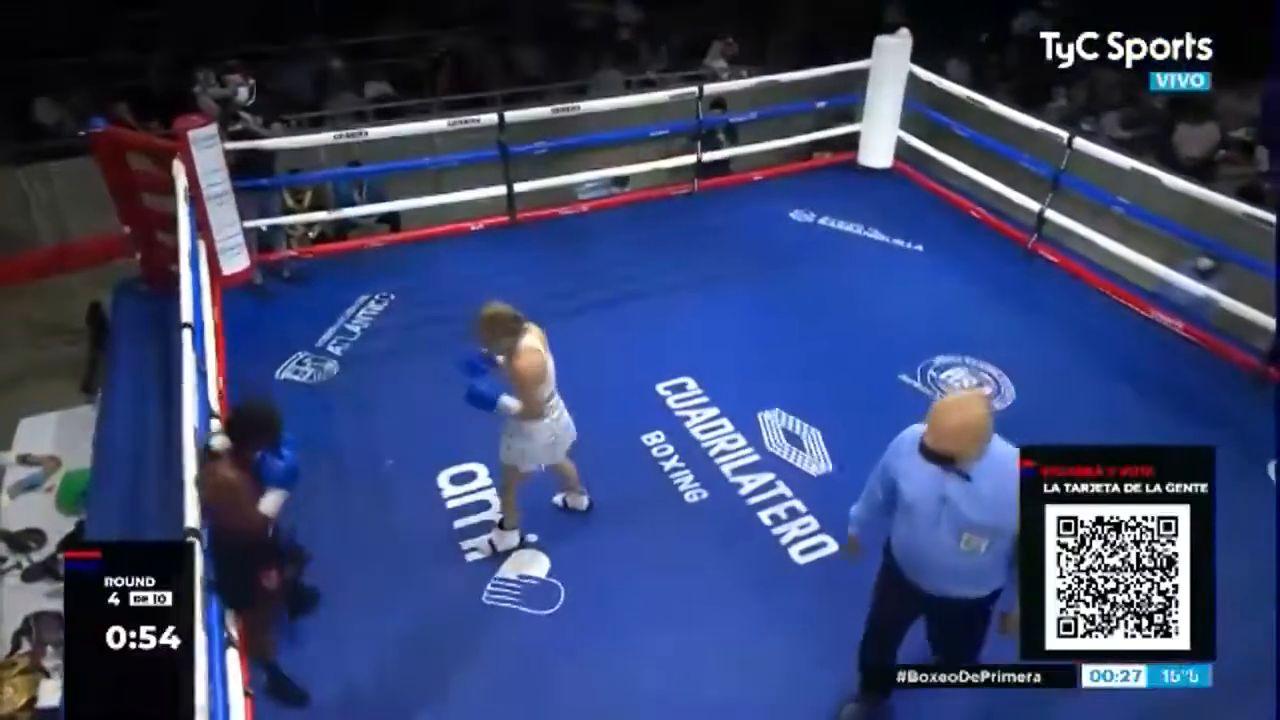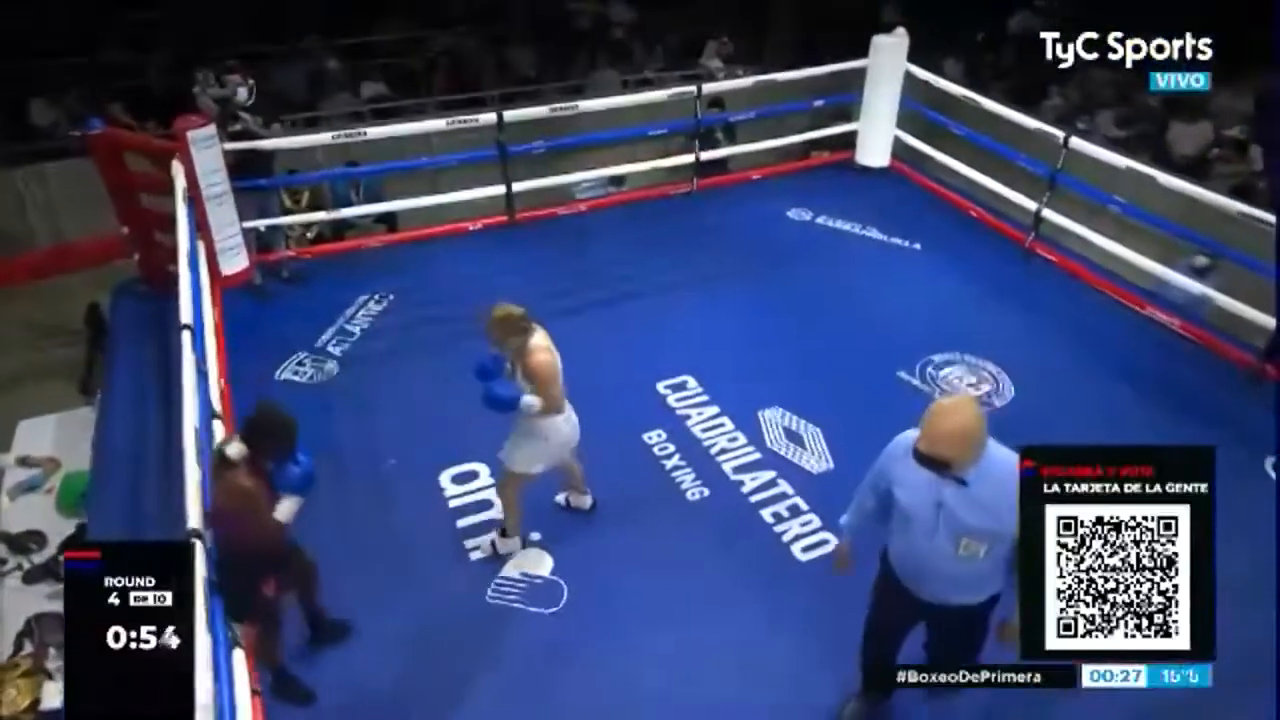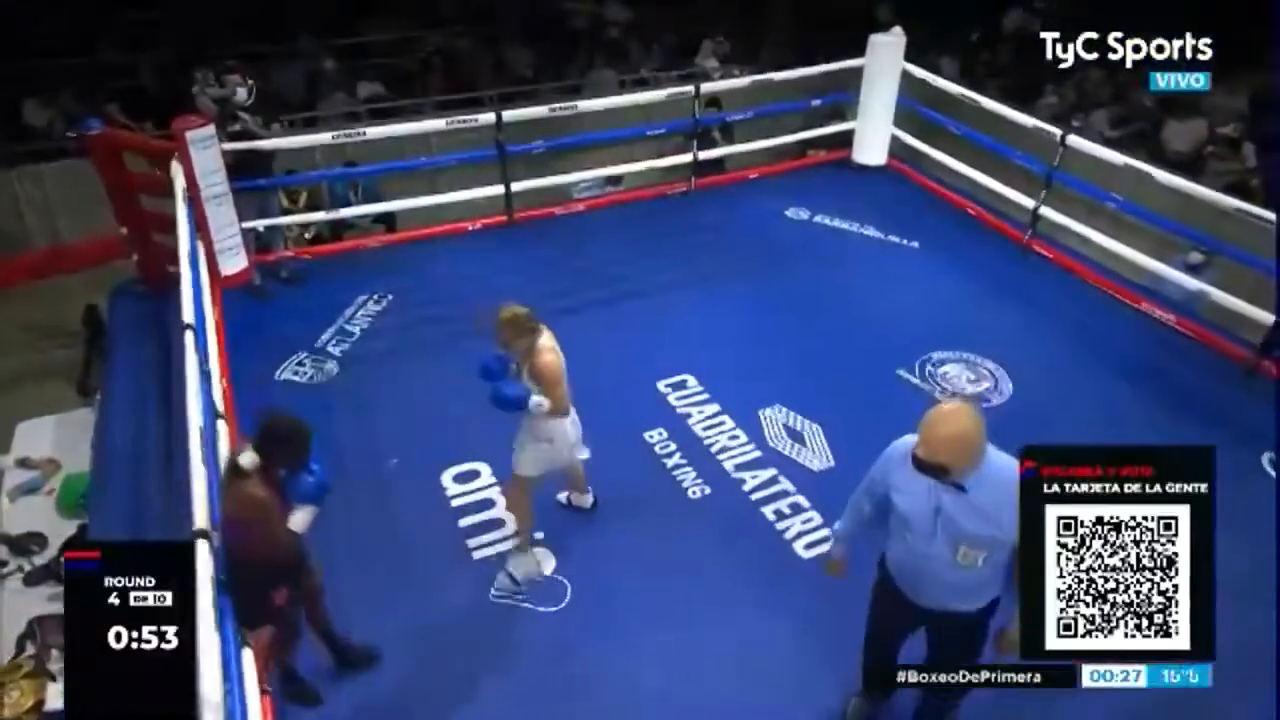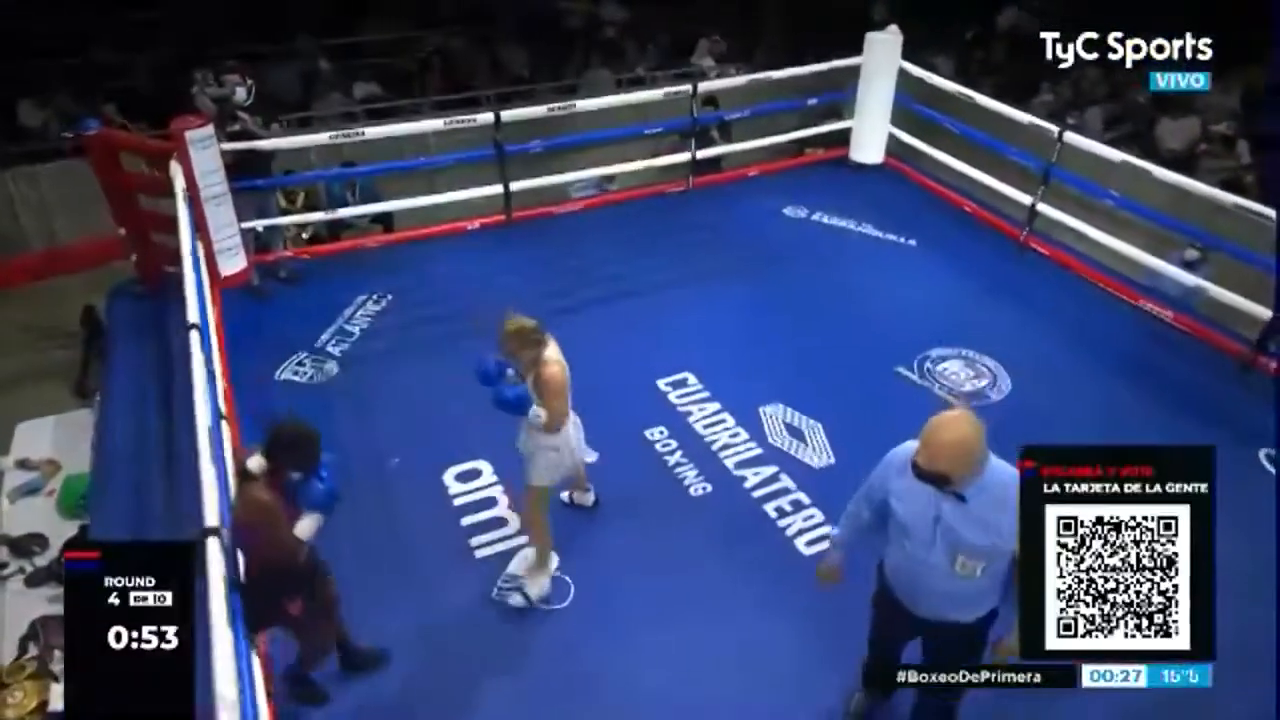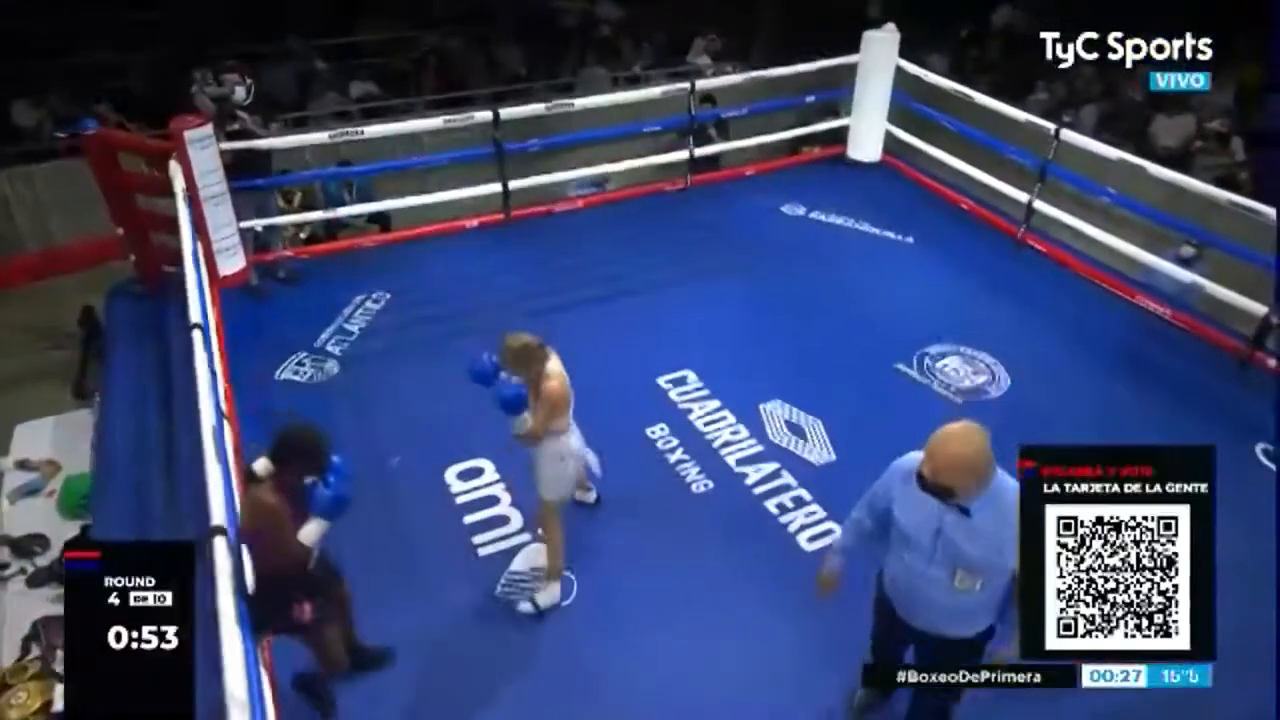
dt=0.1s
person 1, frame 1
left shoulder: (1019, 479)
right shoulder: (910, 442)
right elbow: (881, 486)
right wrist: (858, 526)
left hip: (969, 595)
right hip: (902, 568)
left knee: (956, 652)
right knee: (879, 637)
left ankle: (948, 654)
person 1, frame 2
left shoulder: (1016, 484)
right shoulder: (902, 448)
right elbow: (872, 495)
right wrist: (848, 534)
left hip: (966, 604)
right hip: (899, 577)
left knee: (949, 667)
right knee: (879, 642)
right ankle: (873, 694)
person 1, frame 3
left shoulder: (1016, 489)
right shoulder: (900, 454)
right elbow: (868, 500)
left wrist: (1021, 622)
right wrist: (841, 541)
left hip: (965, 611)
right hip: (898, 582)
left knee: (947, 683)
right knee: (879, 644)
right ankle: (875, 691)
person 1, frame 4
left shoulder: (1015, 500)
right shoulder: (901, 461)
right elbow: (866, 506)
left wrist: (1017, 632)
right wrist: (837, 549)
left hip: (961, 623)
right hip: (896, 592)
right knee: (881, 648)
right ankle: (876, 689)
person 1, frame 5
left shoulder: (1018, 515)
right shoulder: (906, 470)
right elbow: (869, 514)
left wrist: (1012, 649)
right wrist: (836, 556)
left hip: (957, 636)
right hip: (895, 600)
right knee: (883, 651)
right ankle: (879, 686)
person 2, frame 1
left shoulder: (223, 450)
right shoulder: (226, 478)
right elbow: (252, 529)
left hip: (258, 537)
right hip: (242, 554)
right knee: (259, 618)
left ankle: (283, 598)
right ankle: (275, 676)
person 2, frame 2
left shoulder: (231, 451)
right shoulder: (244, 487)
right elbow: (267, 539)
left hip: (252, 543)
right hip: (245, 560)
left knee: (305, 570)
right knee: (269, 621)
left ankle: (318, 625)
right ankle: (280, 677)
person 2, frame 3
left shoulder: (247, 460)
right shoulder: (255, 497)
right elbow: (280, 550)
left wrist: (292, 484)
right wrist: (307, 506)
left hip: (271, 555)
right hip: (260, 570)
left knee: (314, 595)
right knee: (287, 627)
left ankle: (341, 651)
right ankle: (287, 676)
person 2, frame 4
left shoulder: (264, 468)
right shoulder: (261, 502)
right elbow: (286, 555)
left wrist: (304, 486)
right wrist: (315, 513)
left hip: (295, 563)
right hip: (276, 580)
left knee: (328, 599)
right knee: (319, 642)
left ankle: (349, 654)
right ankle: (299, 674)
person 2, frame 5
left shoulder: (272, 473)
right shoulder: (267, 504)
right elbow: (289, 559)
left wrist: (318, 486)
right wrist: (320, 519)
left hip: (307, 564)
right hip: (286, 585)
left knee: (340, 600)
right knee: (334, 662)
left ankle: (355, 655)
right ankle: (311, 683)
person 3, frame 1
left shoulder: (524, 364)
right shoulder: (530, 331)
left elbow: (534, 411)
left wrist: (499, 402)
right wrist: (494, 361)
left hip: (533, 429)
right hip: (554, 416)
left knee: (509, 481)
right knee: (559, 459)
left ankle: (509, 533)
right ankle: (578, 497)
person 3, frame 2
left shoulder: (537, 361)
right shoulder: (533, 332)
left elbow: (554, 405)
right elbow: (518, 370)
left wrist: (518, 401)
right wrist: (501, 367)
left hip: (544, 429)
right hip: (561, 420)
left knee: (508, 485)
right knee: (565, 458)
left ankle: (509, 538)
right ankle: (581, 497)
person 3, frame 3
left shoulder: (545, 361)
right shoulder: (536, 335)
left elbow: (560, 406)
right elbow: (524, 371)
left wrist: (527, 402)
right wrist: (506, 369)
left hip: (548, 431)
right hip: (541, 423)
left knee: (516, 493)
right knee: (569, 461)
left ankle: (524, 559)
right ankle: (582, 495)
person 3, frame 4
left shoulder: (550, 373)
right shoulder: (542, 344)
left elbow: (555, 422)
right elbow: (525, 377)
left wrist: (527, 409)
right wrist: (505, 374)
left hip: (553, 439)
right hip: (544, 431)
left knee: (534, 507)
right knee: (570, 464)
left ankle: (541, 573)
right ankle: (584, 494)
person 3, frame 5
left shoulder: (553, 389)
right shoulder: (543, 357)
left elbow: (531, 437)
right elbow: (525, 386)
left hip: (557, 450)
right hip: (560, 441)
left knee: (550, 517)
right knee: (573, 471)
left ankle: (552, 585)
right ankle: (586, 492)
person 4, frame 1
left shoulder: (262, 107)
right shoulder: (223, 113)
left elbow: (278, 135)
left wrist: (256, 128)
left hip: (267, 177)
right hip: (241, 181)
left knee: (275, 223)
right knee: (248, 229)
left ankle: (283, 267)
right ankle: (254, 275)
person 4, frame 2
left shoulder: (261, 107)
right shoulder: (223, 113)
left elbow: (277, 135)
left wrist: (255, 129)
left hip: (266, 177)
right hip: (240, 182)
left knee: (275, 224)
right knee: (247, 230)
left ankle: (282, 267)
right ankle: (254, 275)
person 4, frame 3
left shoulder: (260, 107)
right shoulder: (222, 113)
left elbow: (276, 136)
left wrist: (254, 129)
left hip: (265, 177)
right hip: (239, 182)
left knee: (274, 224)
right knee: (246, 230)
left ankle: (281, 267)
right ankle: (253, 276)
person 4, frame 4
right shoulder: (222, 114)
left elbow: (276, 137)
left wrist: (253, 128)
left hip: (264, 178)
right hip: (239, 183)
left knee: (273, 225)
right knee: (245, 231)
left ankle: (279, 267)
right ankle: (252, 277)
person 4, frame 5
right shoulder: (220, 113)
left wrist: (252, 128)
left hip: (263, 177)
right hip: (238, 182)
left knee: (272, 223)
right knee: (244, 230)
left ankle: (278, 267)
right ankle: (251, 276)
